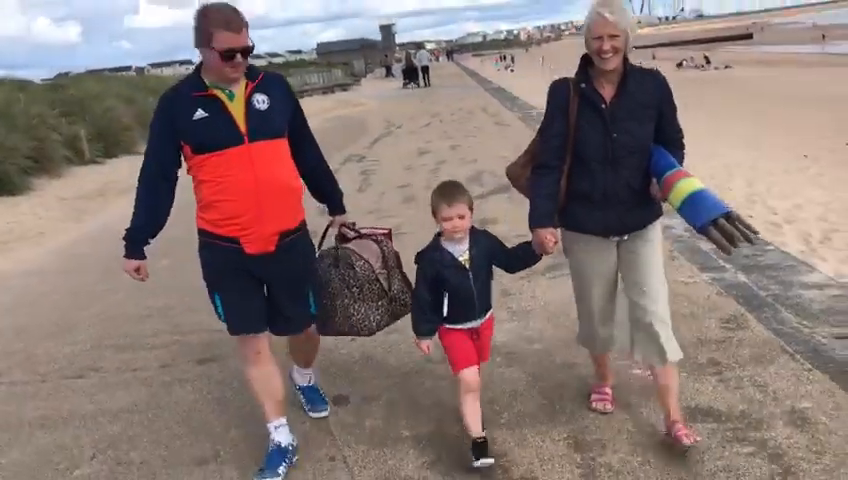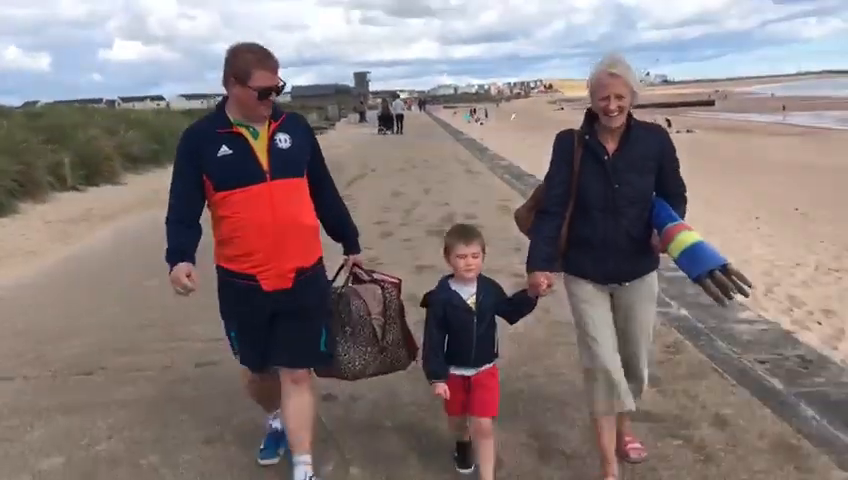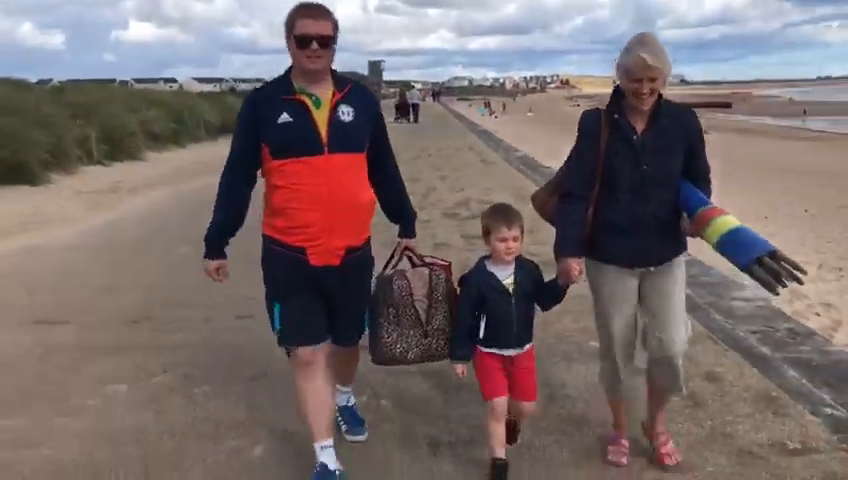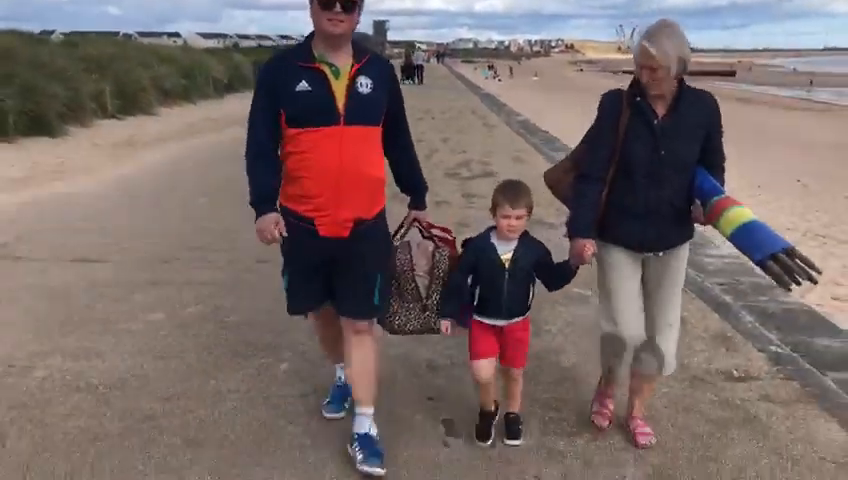
dt=0.5s
person 1, frame 1
left shoulder: (274, 87)
right shoulder: (177, 104)
left elbow: (306, 153)
right elbow: (156, 178)
left wrist: (334, 204)
right wrist: (136, 243)
left hip: (289, 239)
right hip: (224, 249)
left knee: (303, 329)
right knee: (251, 342)
left ankle: (304, 376)
right ankle: (281, 440)
person 1, frame 2
left shoulder: (295, 128)
right shoulder: (200, 140)
left elbow: (324, 192)
right elbow: (183, 209)
left wrist: (350, 243)
right wrist: (180, 256)
left hip: (305, 279)
right hip: (241, 284)
left knee: (297, 374)
right knee: (257, 371)
right ankle: (276, 420)
person 1, frame 3
left shoulder: (361, 100)
right shoulder: (263, 104)
left elbow: (384, 169)
right elbow: (237, 178)
left wrist: (406, 225)
right wrist: (216, 242)
left hip: (351, 253)
right hip: (288, 256)
left knee: (346, 342)
right knee: (307, 356)
left ankle: (345, 397)
person 1, frame 4
left shoulder: (379, 72)
right shoulder: (280, 70)
left elbow: (397, 142)
right elbow: (261, 146)
left wrist: (417, 198)
right wrist: (265, 205)
left hip: (365, 226)
right hip: (303, 224)
left knee: (360, 325)
right knee: (322, 312)
left ankle: (364, 428)
right ankle: (341, 376)
person 2, frame 1
left shoulder: (652, 86)
right shoulder: (564, 94)
left elbow: (672, 144)
right elbow: (548, 161)
right wrist: (541, 220)
left hip: (642, 222)
right hip: (585, 226)
left knee: (653, 315)
right knee: (594, 309)
left ankle: (673, 419)
right ankle: (602, 378)
person 2, frame 2
left shoulder: (654, 140)
right shoulder: (570, 145)
left elbow: (674, 197)
right elbow: (551, 208)
right wrist: (539, 264)
left hip: (639, 270)
right hip: (585, 272)
left knee: (634, 357)
right knee: (602, 364)
left ankle: (623, 429)
person 2, frame 3
left shoulder: (682, 121)
right shoulder: (596, 125)
left elbow: (699, 179)
right elbow: (575, 190)
right wrist: (567, 250)
left hip: (666, 256)
right hip: (609, 257)
left knee: (669, 346)
right knee: (616, 347)
left ankle: (657, 423)
right ankle: (619, 429)
person 2, frame 4
left shoulder: (702, 108)
right shoulder: (616, 106)
left elbow: (712, 167)
right elbow: (591, 172)
right wrist: (581, 231)
left hip: (672, 241)
right hip: (618, 239)
left knee: (660, 332)
right knee: (625, 329)
left ankle: (636, 411)
right ankle: (606, 384)
person 3, frame 1
left shoulder: (484, 241)
right shoulder: (431, 257)
left elbow: (510, 261)
right elbow: (423, 297)
left wrist: (536, 248)
right wrist: (423, 333)
left hip: (483, 320)
right hip: (452, 328)
left knee: (473, 375)
right knee: (469, 381)
left ankle: (468, 407)
right ankle: (478, 441)
person 3, frame 2
left shoulder: (490, 289)
right shoulder: (440, 298)
left elbow: (510, 312)
right elbow: (433, 341)
left wrist: (530, 295)
right wrist: (437, 377)
left hip: (485, 370)
right hip: (453, 372)
left knee: (484, 428)
right knee: (457, 419)
right ankle: (462, 443)
person 3, frame 3
left shoulder: (529, 271)
right shoulder: (477, 278)
left elbow: (545, 300)
right elbow: (464, 319)
left wrist: (562, 282)
right wrist: (460, 355)
left hip: (522, 351)
right hip: (488, 352)
left knee: (527, 407)
right knee: (497, 408)
left ankle: (511, 420)
person 3, frame 4
left shoulder: (534, 249)
right shoulder: (478, 247)
left elbow: (551, 280)
right elbow: (458, 280)
left wrist: (572, 264)
right wrist: (448, 314)
left hip: (517, 323)
right hip: (482, 322)
left knee: (513, 374)
right knee: (483, 376)
left ankle: (512, 415)
right ankle: (487, 410)
